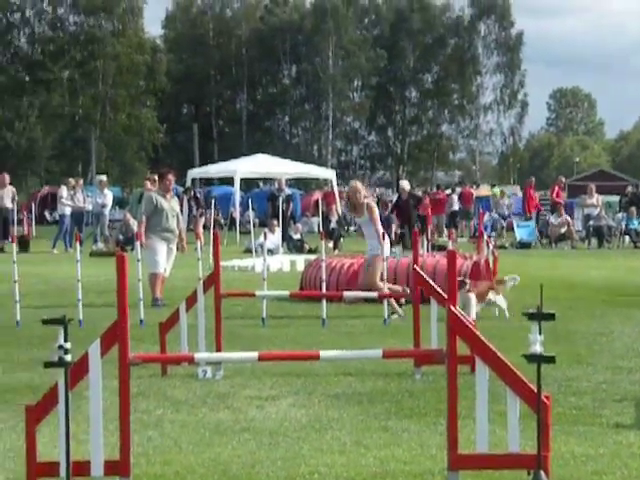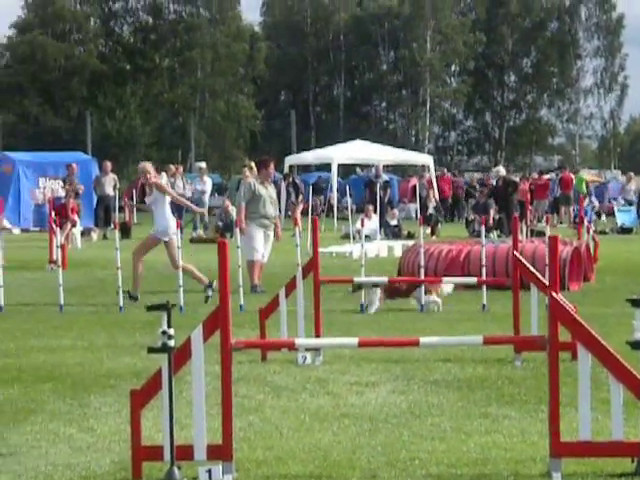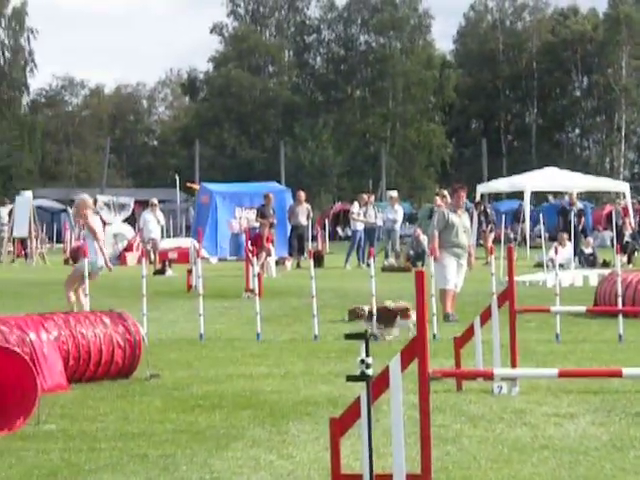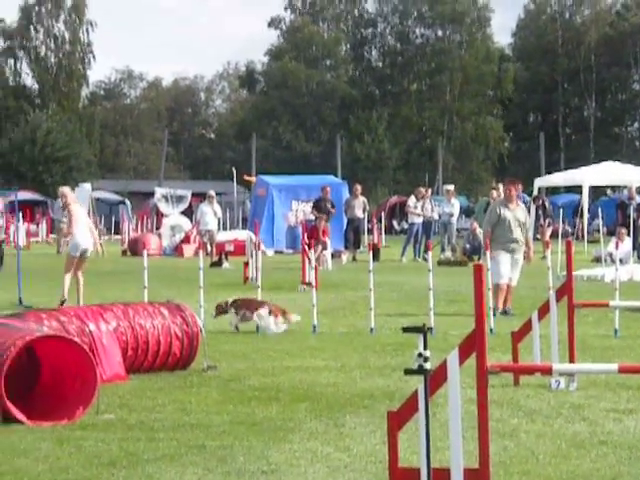
dt=1s
person 1, frame 1
left shoulder: (175, 200)
right shoulder: (152, 196)
left elbow: (179, 221)
right elbow: (143, 217)
left wrist: (182, 239)
right wrist: (142, 235)
left hip: (172, 240)
right hip: (156, 238)
left knee: (165, 270)
right knee: (157, 269)
left ankle: (160, 297)
right ankle: (155, 298)
person 1, frame 2
left shoulder: (272, 187)
right shoulder: (250, 183)
left elbow: (275, 208)
right elbow: (241, 203)
left wrist: (278, 226)
right wrist: (241, 221)
left hip: (269, 226)
right hip: (254, 224)
left knee: (263, 257)
right knee: (255, 255)
left ankle: (259, 283)
right ankle: (254, 284)
person 1, frame 3
left shoulder: (466, 215)
right shoulder: (443, 212)
left elbow: (469, 236)
right elbow: (435, 231)
left wrist: (471, 254)
right wrist: (435, 249)
left hip: (462, 255)
right hip: (447, 253)
left knee: (456, 286)
right knee: (447, 284)
left ankle: (452, 312)
right ankle: (447, 313)
person 1, frame 4
left shoulder: (522, 208)
right shoulder: (496, 206)
left elbow: (527, 230)
right elbow: (487, 227)
left wrist: (529, 248)
right wrist: (487, 246)
left hip: (517, 250)
right hip: (500, 248)
left knee: (511, 281)
right knee: (501, 279)
left ankle: (507, 307)
right ankle: (498, 307)
person 2, frame 1
left shoulder: (369, 204)
right shoulder: (353, 208)
left elbow: (377, 226)
left wrist: (382, 244)
left hip: (379, 245)
right hip: (372, 246)
left knee: (374, 282)
right knee: (364, 282)
left ankle: (397, 310)
right ankle: (403, 291)
person 2, frame 2
left shoulder: (158, 184)
right shoulder: (149, 187)
left elbow: (176, 197)
left wrist: (194, 208)
left hip: (164, 226)
right hip: (160, 227)
left knee: (137, 254)
right knee: (176, 264)
right ankle: (207, 284)
person 2, frame 3
left shoulder: (89, 221)
right shoulder: (95, 218)
left elbow: (100, 241)
left wrist: (106, 261)
left hip: (92, 259)
right hip: (99, 260)
left knee: (68, 285)
right knee: (79, 290)
person 2, frame 4
left shoulder: (70, 208)
right shoulder: (82, 208)
left elbow: (71, 229)
right elbow: (91, 227)
right wrist: (97, 243)
left hip: (77, 242)
right hip: (89, 242)
left knee: (67, 272)
right knee: (78, 271)
left ankle: (64, 297)
right ankle: (80, 302)
